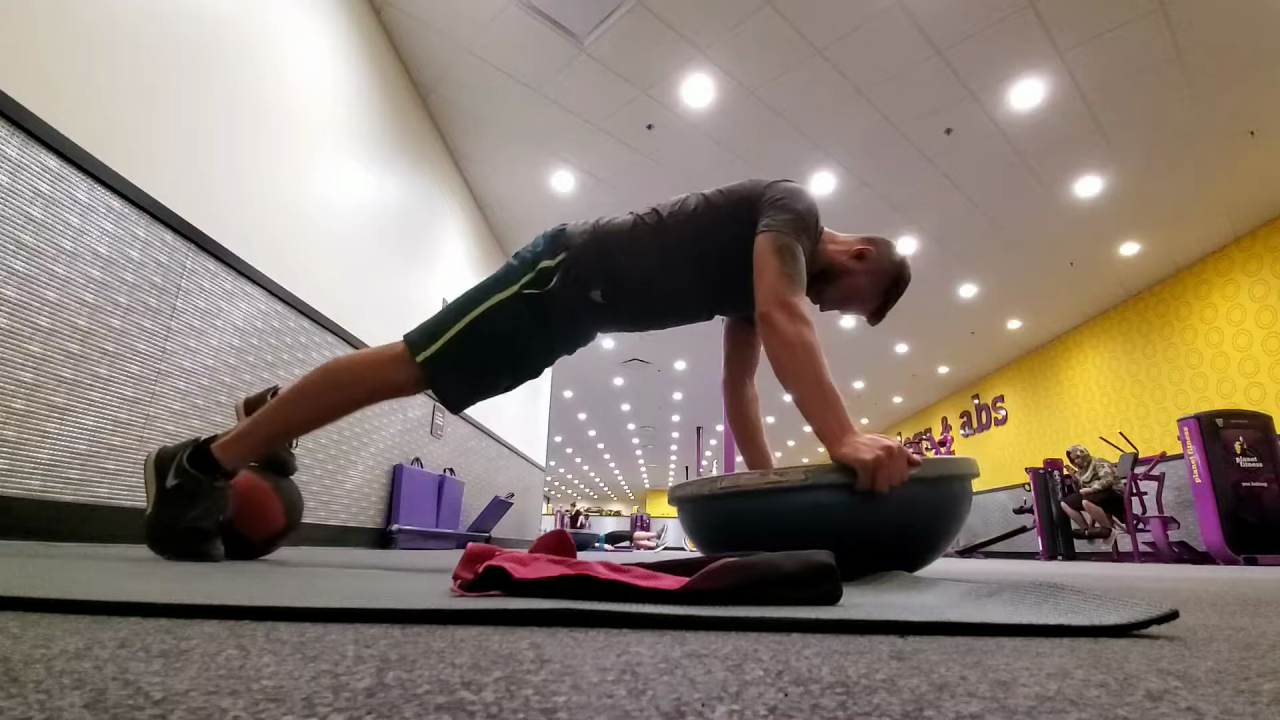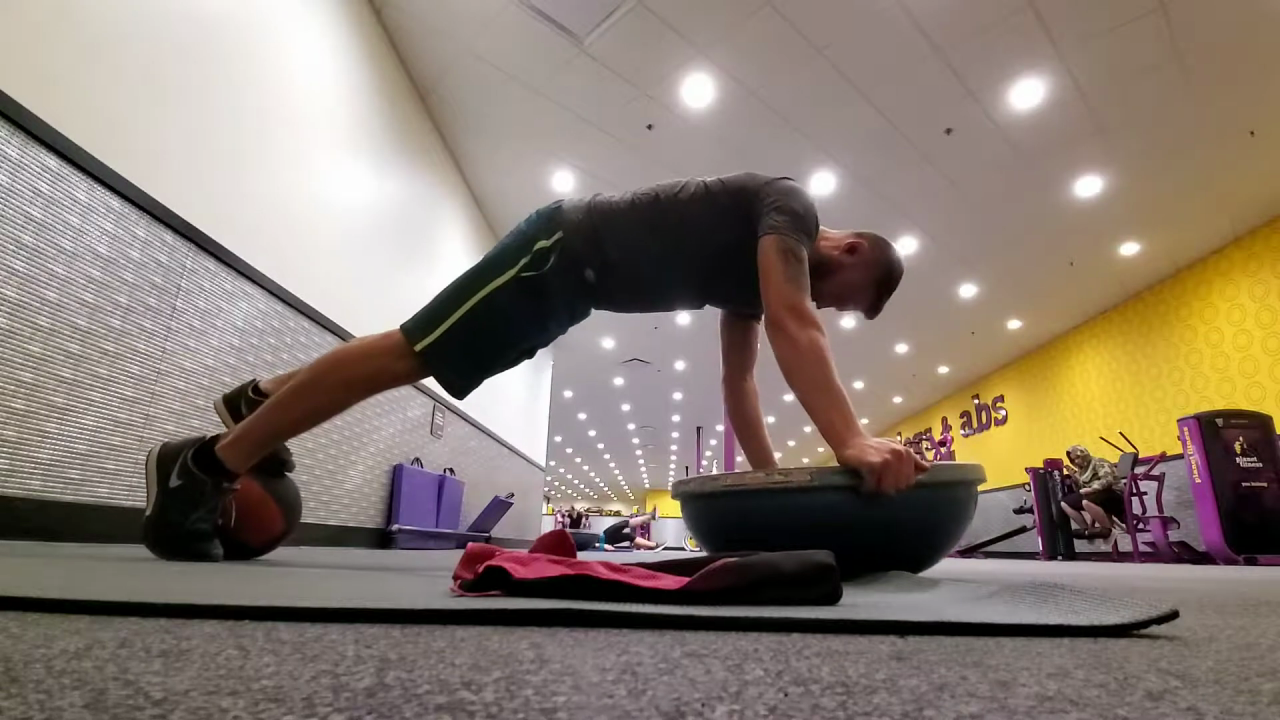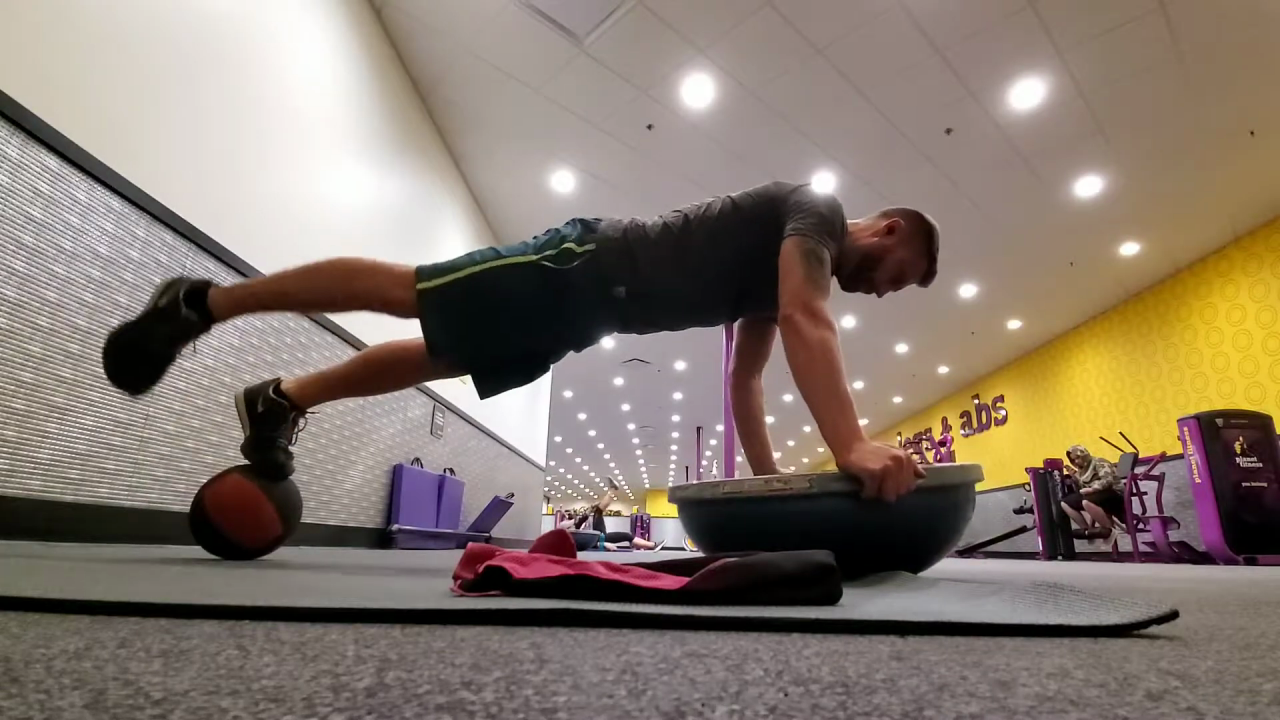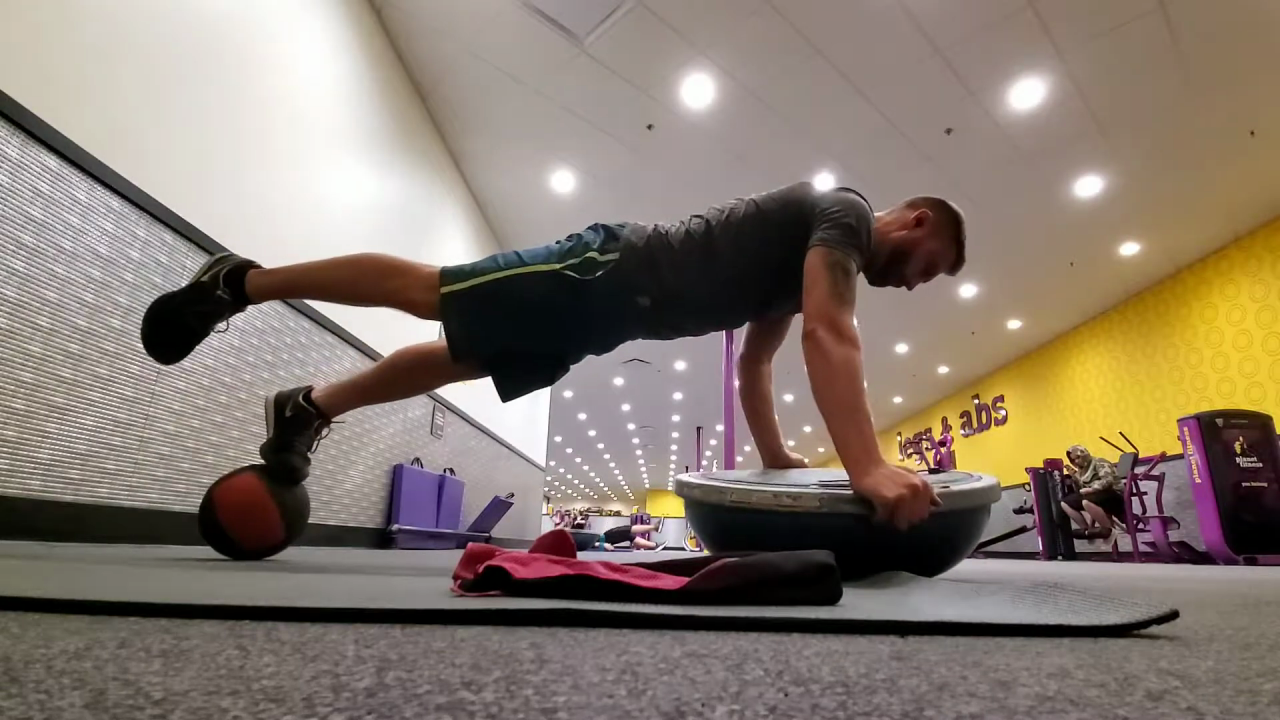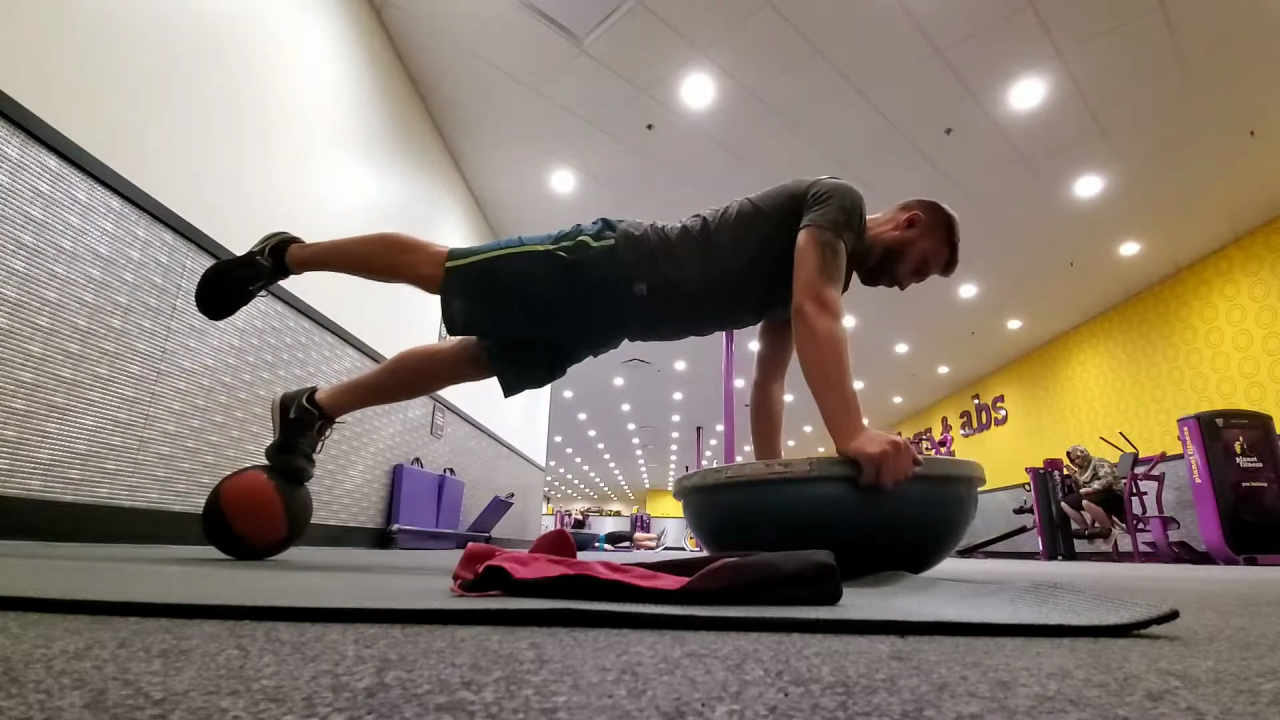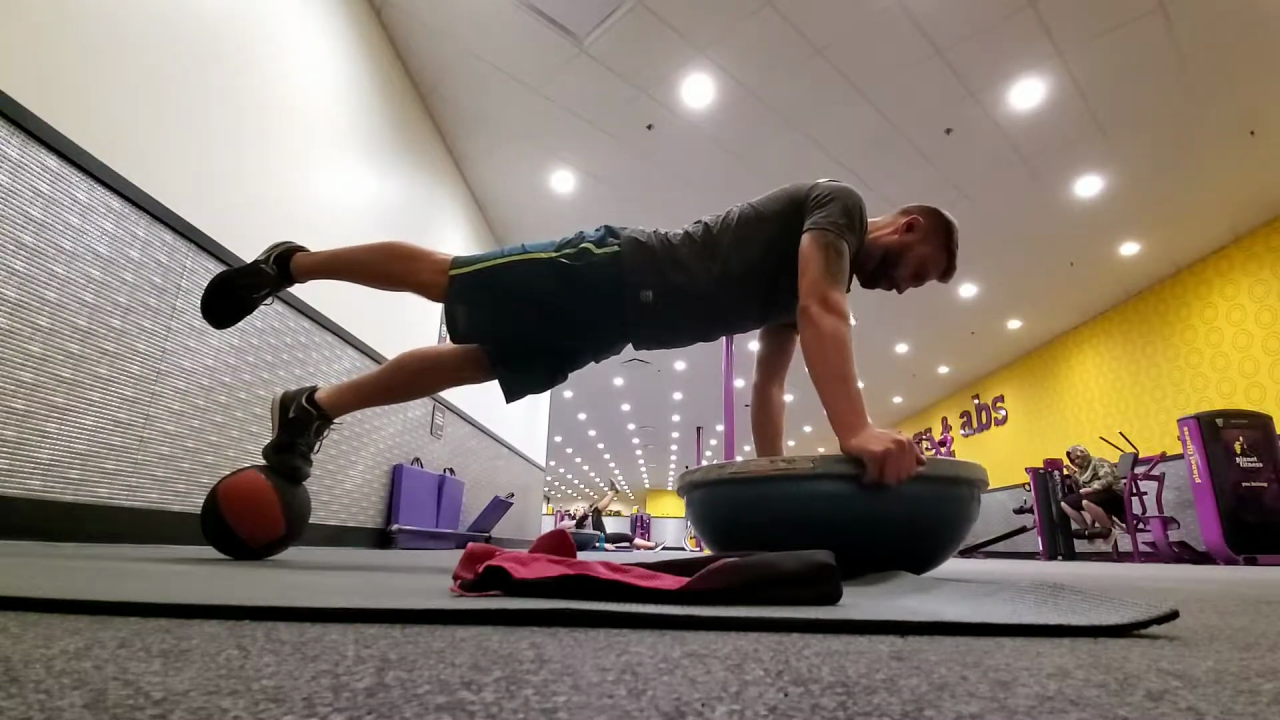
dt=0.7s
person 1, frame 1
left shoulder: (768, 266)
right shoulder: (791, 210)
left elbow: (738, 384)
right elbow: (782, 318)
left wrist: (768, 480)
right wrist: (843, 437)
left hip: (583, 306)
right hip: (569, 274)
left knee: (417, 368)
right knee: (408, 364)
left ankle: (273, 410)
right ankle: (202, 461)
person 1, frame 2
left shoulder: (754, 276)
right shoulder: (789, 207)
left elbow: (737, 377)
right elbow: (792, 323)
left wrist: (771, 477)
right wrist: (850, 442)
left hip: (578, 281)
right hip: (562, 252)
left knee: (414, 355)
right knee: (407, 351)
left ankle: (259, 397)
right ankle: (206, 462)
person 1, frame 3
left shoulder: (786, 271)
right shoulder: (816, 213)
left elbow: (744, 377)
right elbow: (807, 324)
left wrist: (768, 476)
right wrist: (852, 447)
left hip: (592, 309)
right hip: (586, 269)
left knee: (433, 358)
right knee: (401, 290)
left ankle: (283, 401)
right ankle: (199, 304)
person 1, frame 4
left shoulder: (812, 263)
right shoulder: (843, 215)
left elbow: (751, 365)
right elbow: (830, 335)
left wrist: (777, 462)
right wrist: (867, 467)
left hip: (613, 308)
right hip: (608, 275)
left knee: (454, 359)
right knee: (423, 289)
left ankle: (310, 405)
right ankle: (241, 281)
person 1, frame 5
left shoulder: (824, 270)
right shoulder: (838, 203)
left elbow: (768, 378)
right elbow: (814, 312)
right wrist: (852, 434)
left hip: (612, 314)
right hip: (605, 268)
left knee: (465, 359)
right knee: (432, 266)
left ankle: (316, 407)
right ankle: (284, 255)
person 1, frame 6
left shoulder: (827, 274)
right shoulder: (838, 206)
left elbow: (767, 382)
right elbow: (821, 310)
right wrist: (857, 431)
left hip: (615, 321)
right hip: (608, 277)
left knee: (464, 362)
right knee: (438, 277)
left ankle: (314, 406)
right ankle: (289, 264)
